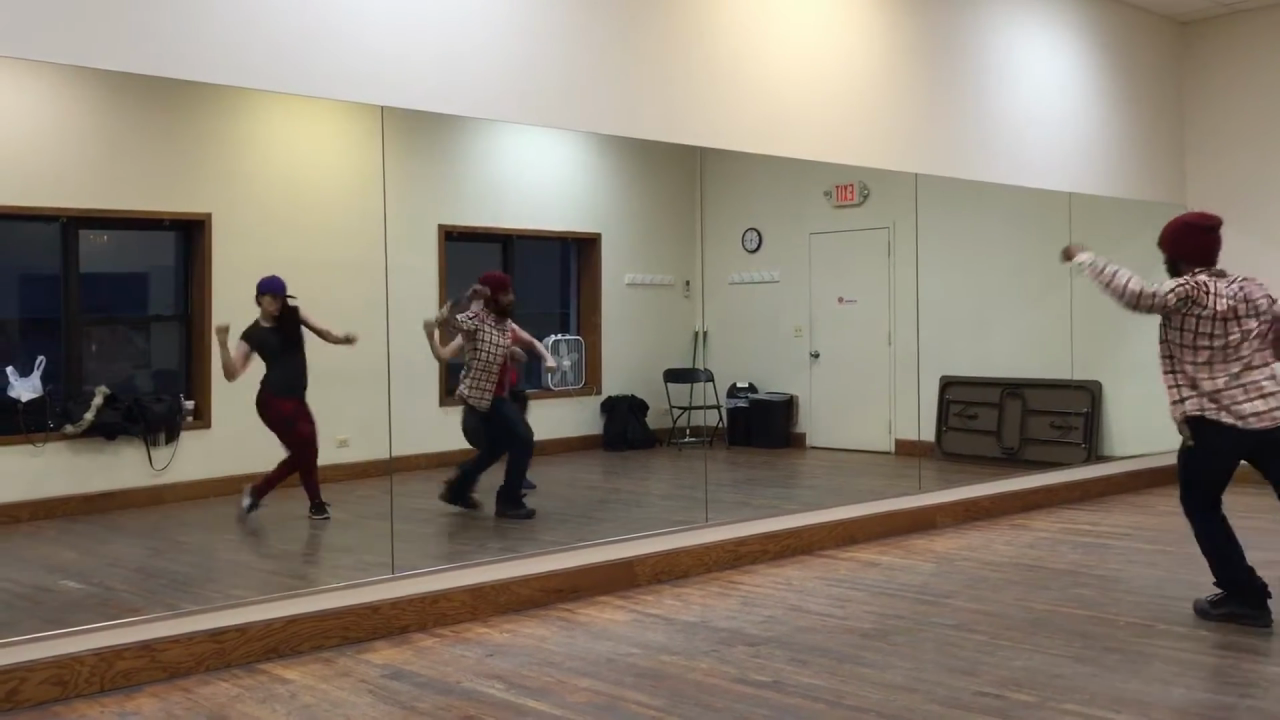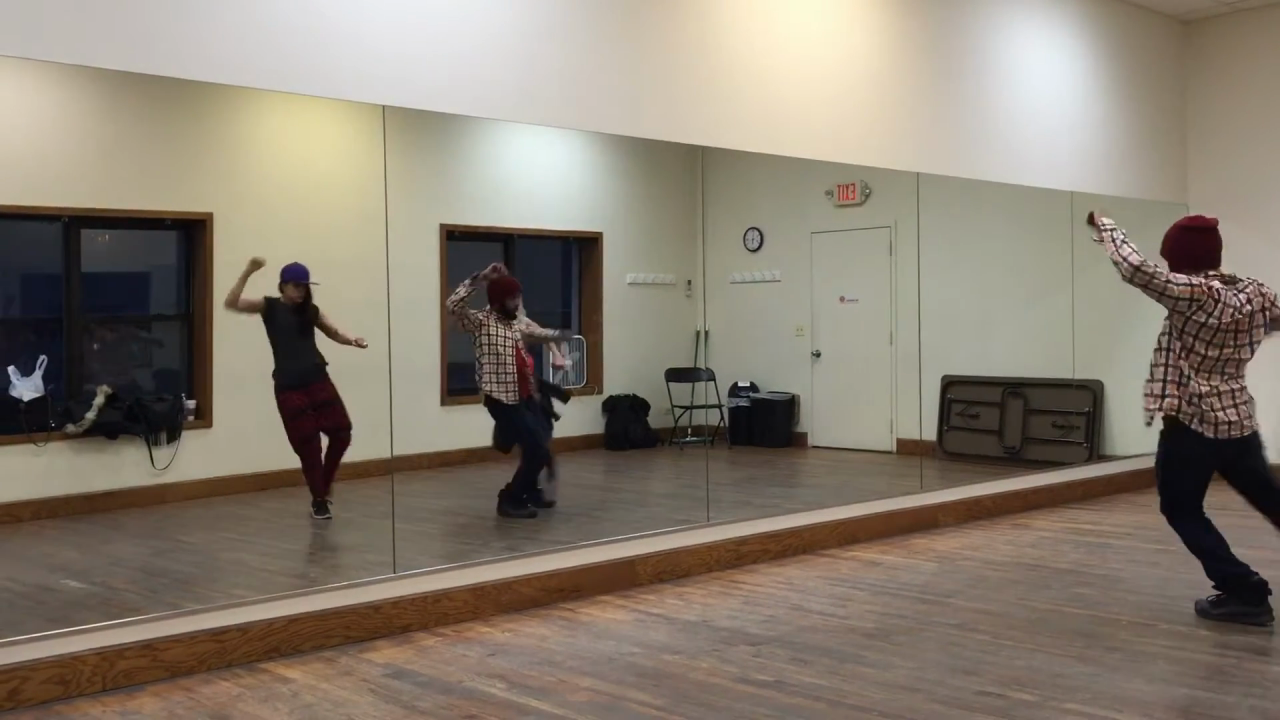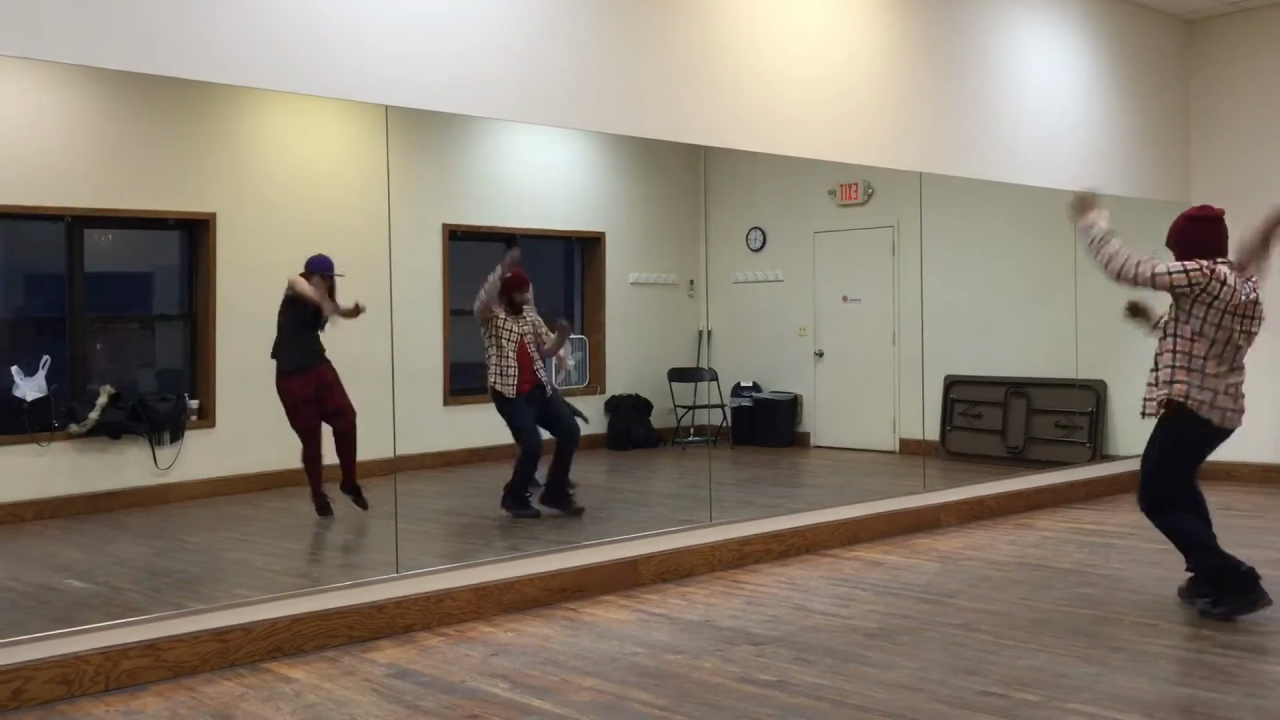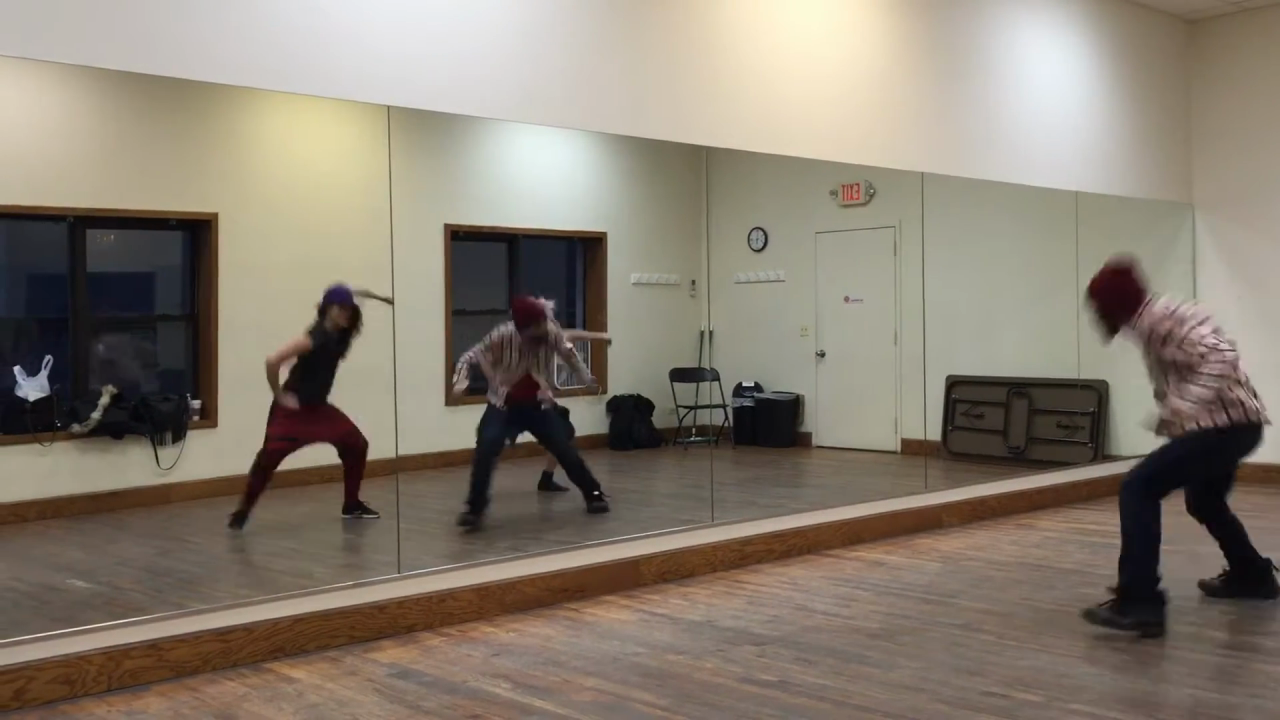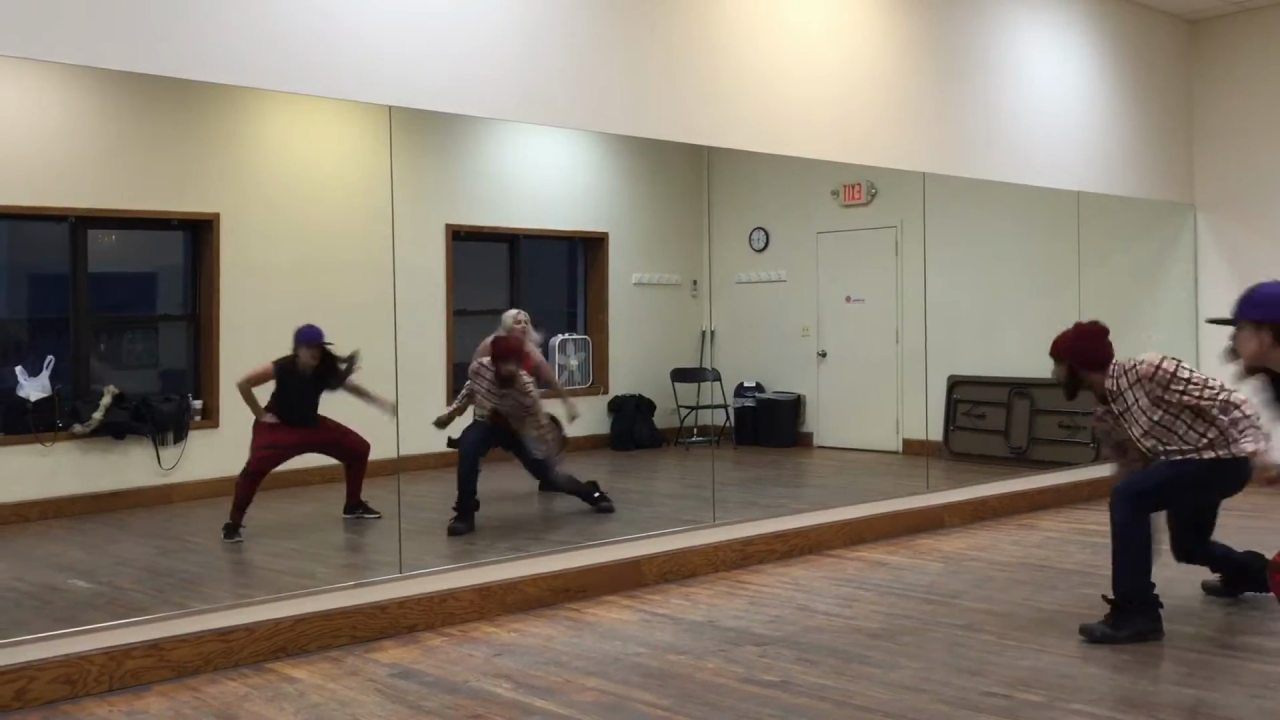
dt=0.2s
person 1, frame 1
left shoulder: (1187, 292)
left elbow: (1135, 294)
left wrist: (1084, 257)
left hip: (1213, 423)
left knee: (1201, 506)
left ankle: (1244, 595)
person 1, frame 2
left shoulder: (1198, 294)
left elbow: (1137, 270)
left wrist: (1106, 224)
left hip: (1189, 424)
right hip: (1239, 421)
left knee: (1182, 510)
left ankle: (1244, 593)
person 1, frame 3
left shoulder: (1201, 274)
right shoulder: (1245, 285)
left elbow: (1124, 267)
left wrist: (1092, 217)
right wrist: (1152, 317)
left hip: (1189, 410)
right hip: (1222, 411)
left knee: (1158, 501)
right knee: (1179, 483)
left ankle: (1234, 583)
right ankle: (1211, 575)
person 1, frame 4
left shoulder: (1161, 319)
right shoulder: (1166, 316)
left elbow: (1217, 358)
left wrist: (1180, 408)
left hip: (1225, 425)
right hip: (1233, 425)
left knee: (1139, 486)
right knee: (1204, 502)
left ankle: (1139, 605)
right ankle: (1253, 576)
person 1, frame 5
left shoulder: (1148, 372)
right shoulder: (1107, 413)
left elbow: (1225, 399)
right elbow: (1134, 469)
left wrist: (1254, 445)
left hip: (1218, 465)
left knee: (1129, 500)
right knee: (1188, 546)
left ankle: (1136, 614)
right ankle: (1248, 572)
person 2, frame 1
left shoulder: (292, 315)
right shoulder: (252, 335)
left elbow: (321, 332)
right elbow: (231, 375)
left wrist: (342, 339)
right wrist: (222, 344)
left hip: (296, 396)
right hip: (275, 399)
left knee: (302, 454)
right knee: (306, 449)
left ankle: (257, 491)
right ankle: (316, 502)
person 2, frame 2
left shoulder: (310, 310)
right shoulder: (269, 307)
left elbow: (333, 333)
right elbow: (231, 304)
left wrist: (351, 341)
right wrist: (249, 272)
left hip: (319, 381)
right hip: (288, 387)
left knee: (342, 434)
right knee: (308, 445)
left ankle: (324, 486)
right ankle: (318, 500)
person 2, frame 3
left shoulder: (327, 300)
right shoulder: (297, 291)
left elbow: (345, 313)
right elbow: (295, 281)
left wrist: (356, 309)
right wrist: (321, 301)
left hip: (318, 368)
right hip: (291, 374)
left knee: (346, 424)
right knee: (311, 437)
left ankle: (350, 483)
right ankle: (318, 495)
person 2, frame 4
left shoulder: (342, 330)
right shoulder: (314, 338)
left elbow: (356, 296)
right elbow: (272, 362)
left wrist: (373, 296)
right wrist: (280, 397)
left hip: (319, 407)
right hip: (293, 407)
left knee: (357, 445)
right knee: (270, 454)
left ankle: (351, 505)
right ankle: (242, 511)
person 2, frame 5
left shoulder: (330, 369)
right shoulder: (281, 367)
left elbow: (352, 387)
right elbow: (243, 385)
left wrist: (381, 402)
right wrist: (259, 414)
left hip: (309, 424)
right hip: (277, 424)
left knee: (358, 448)
right knee: (256, 467)
left ankle: (354, 505)
right ankle: (234, 523)
person 3, frame 1
left shoulder: (505, 323)
right shoulder: (476, 321)
right elbow: (445, 319)
right wrist: (469, 297)
left hip: (494, 397)
right hip: (481, 398)
left knee: (494, 447)
right knee: (523, 442)
left ankle: (459, 489)
right ankle: (509, 501)
person 3, frame 2
left shoulder: (516, 323)
right shoulder: (479, 322)
left elbow: (539, 334)
right elbow: (453, 305)
left wrist: (557, 335)
right wrist: (482, 278)
left hip: (525, 396)
right hip: (502, 399)
left knee: (537, 447)
right knee: (538, 449)
left ankle: (527, 492)
right ankle: (511, 501)
person 3, frame 3
left shoulder: (531, 317)
right shoulder: (492, 312)
left elbow: (549, 348)
right elbow: (480, 305)
left wrist: (562, 335)
right wrist: (502, 270)
left hip: (539, 389)
right hip: (509, 393)
left knee: (570, 433)
right knee: (532, 445)
left ankle: (556, 494)
right ankle: (515, 498)
person 3, frame 4
left shoulder: (552, 335)
right shoulder: (503, 336)
left elbow: (567, 352)
right elbow: (471, 357)
left wrist: (584, 374)
right wrist: (460, 382)
left hip: (536, 404)
right hip: (503, 403)
left knee: (564, 449)
right knee: (487, 447)
left ankle: (592, 493)
right ankle: (475, 508)
person 3, frame 5
left shoulder: (526, 388)
right shoulder: (479, 367)
left elbow: (541, 424)
left wrist: (555, 457)
left hip: (519, 432)
right hip: (486, 422)
left knee: (549, 476)
right knee: (467, 453)
left ankle: (593, 494)
right ankle: (465, 515)
